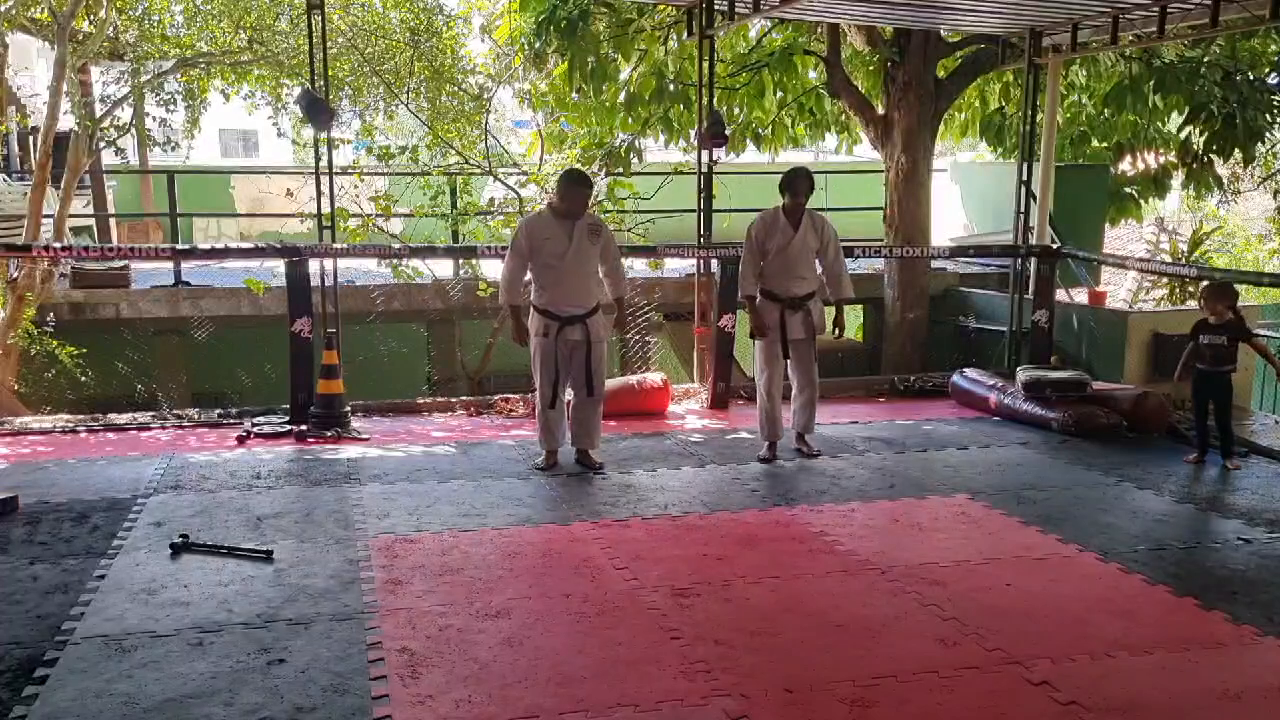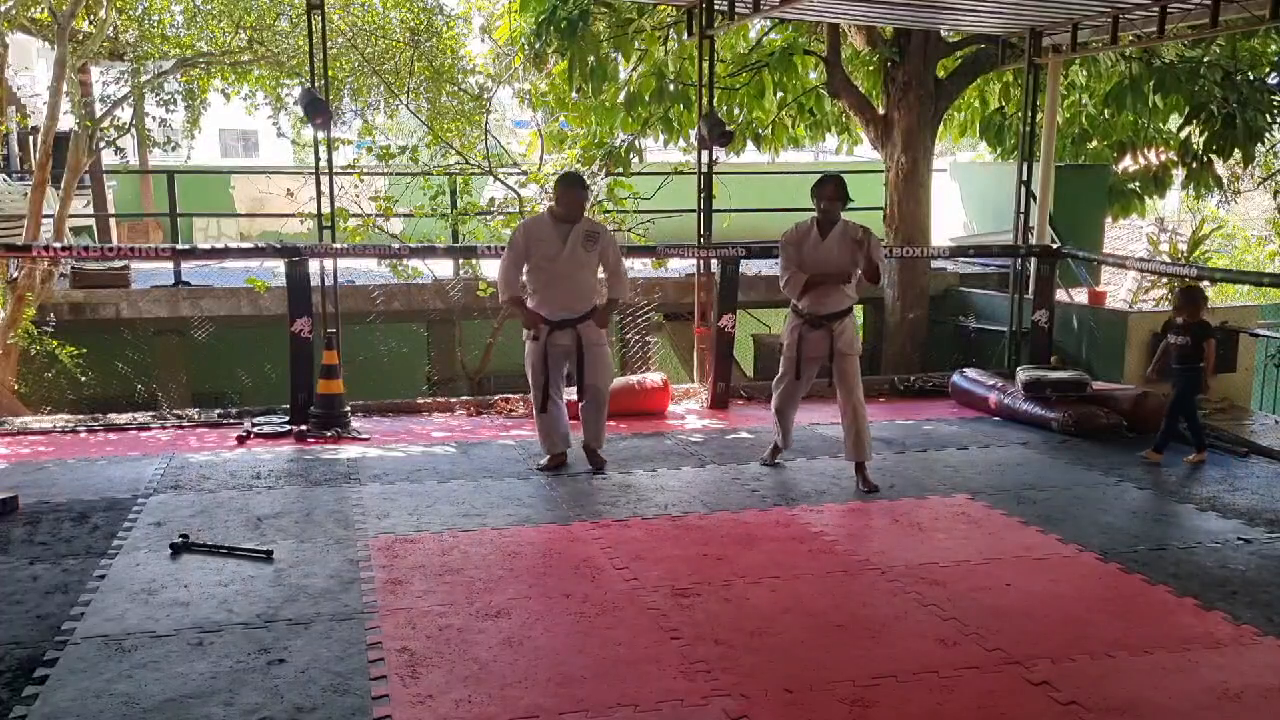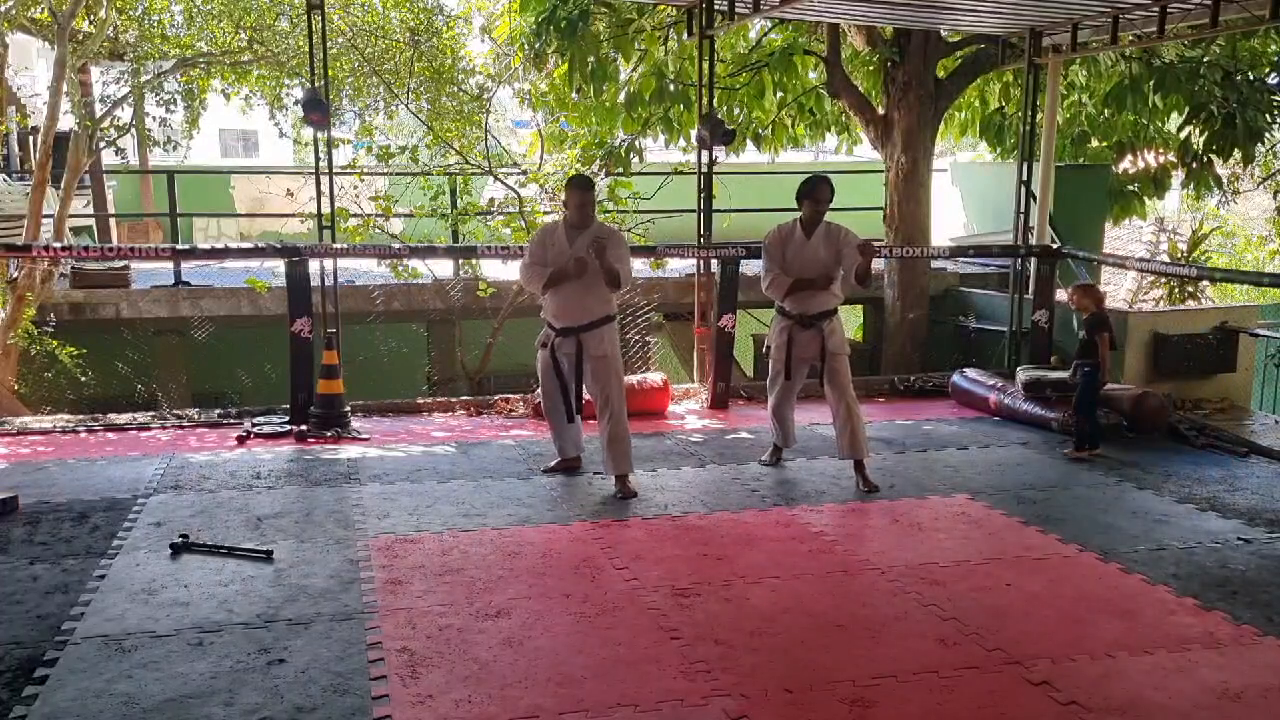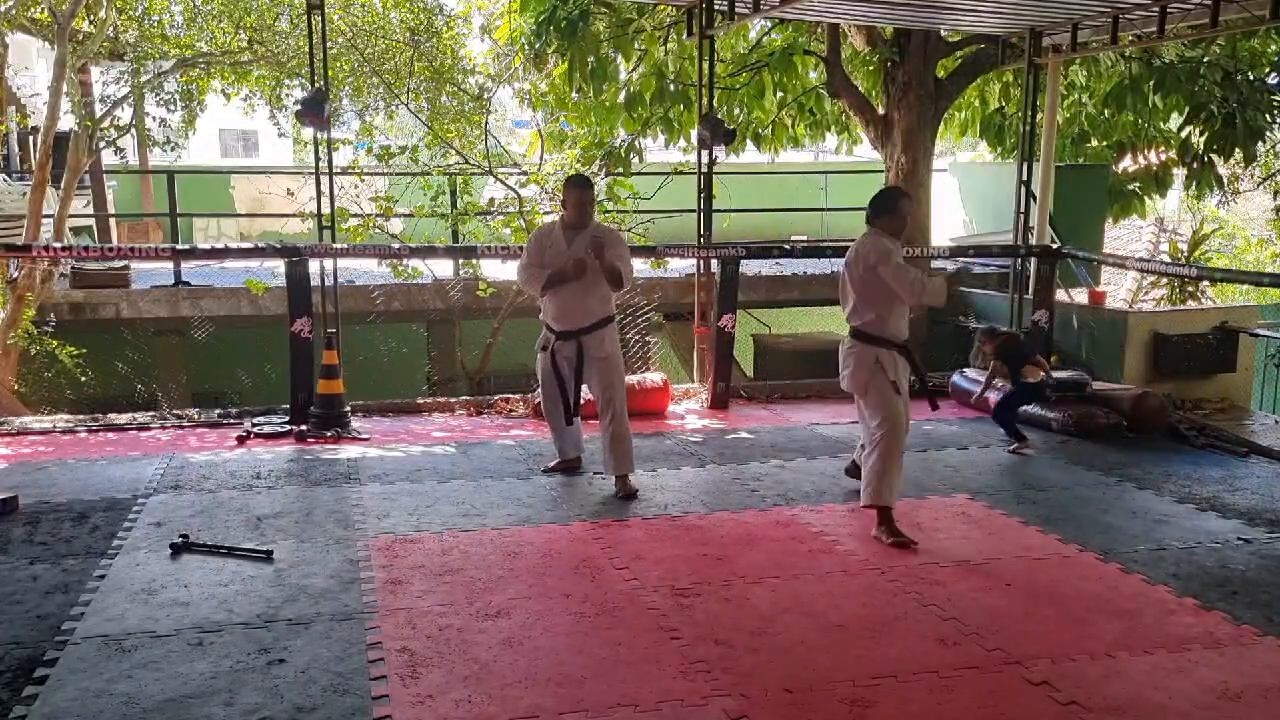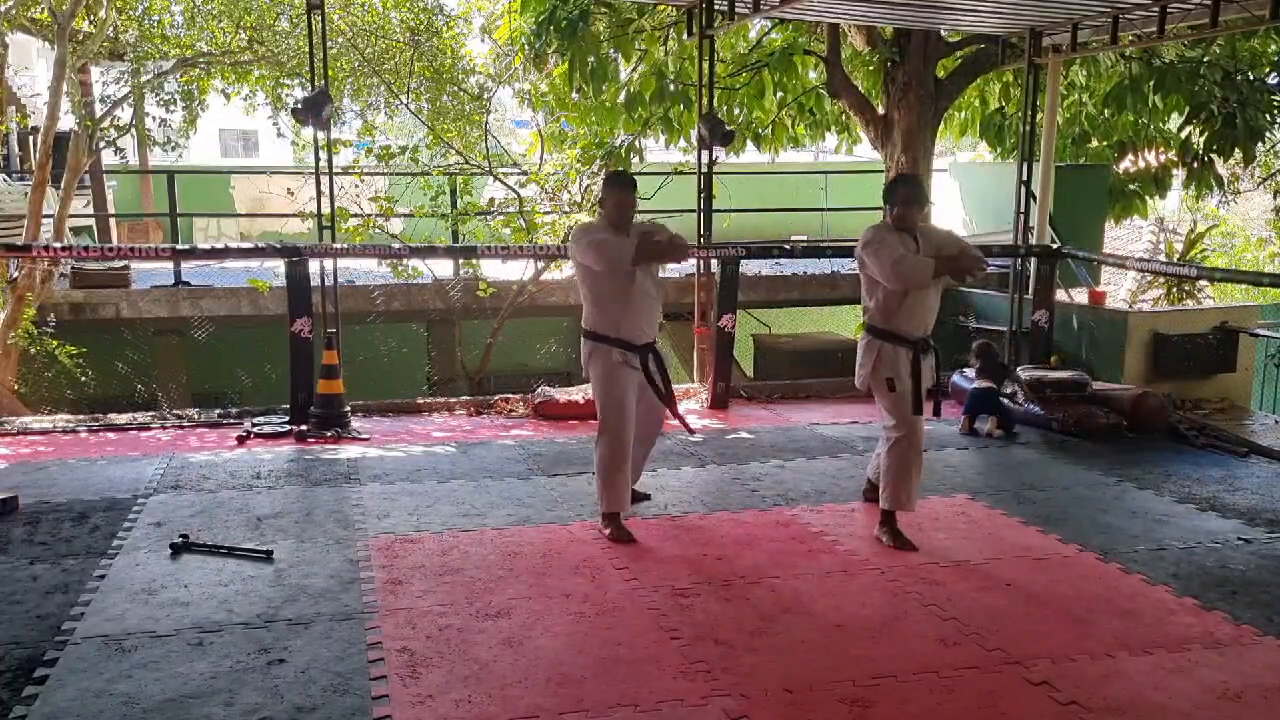
dt=1s
person 1, frame 1
left shoulder: (820, 225)
right shoulder: (763, 224)
left elbow: (835, 269)
right elbow: (750, 270)
left wrist: (840, 312)
right wrist: (753, 311)
left hip: (806, 309)
right hip: (772, 309)
left knee: (806, 379)
right knee: (769, 380)
left ankle: (801, 436)
right ankle: (770, 440)
person 1, frame 2
left shoulder: (856, 234)
right shoulder: (795, 235)
left elbow: (873, 277)
right elbow: (789, 281)
left wrist: (869, 255)
right wrist: (828, 278)
left hip: (840, 327)
right hip: (802, 326)
left knee: (852, 398)
right knee: (784, 393)
left ankle: (861, 470)
right ankle: (779, 443)
person 1, frame 3
left shoulder: (840, 236)
right shoulder: (778, 237)
left elbow: (859, 278)
right elbow: (771, 283)
left wrist: (866, 261)
right wrist: (811, 283)
left hip: (826, 327)
right hip: (788, 326)
left knee: (843, 396)
right knee: (780, 394)
left ankle: (860, 468)
right ankle: (779, 444)
person 1, frame 4
left shoulder: (864, 249)
right shoulder: (879, 250)
right elbow: (917, 288)
right wrist: (953, 278)
left hip: (878, 350)
right hip: (872, 353)
left knee: (884, 422)
right knee: (890, 429)
left ankle: (859, 464)
right ankle: (884, 521)
person 1, frame 5
left shoulder: (931, 236)
right shoulder: (875, 238)
left elbow: (974, 259)
right elbow: (901, 271)
left wrist: (956, 265)
right wrist: (949, 264)
left hip: (916, 350)
right hip: (886, 350)
left knee: (900, 425)
right knee: (906, 432)
left ankle: (874, 485)
right ankle: (887, 522)
person 2, frame 1
left shoulder: (596, 226)
right shoulder: (532, 226)
left elbow: (613, 268)
right elbow: (513, 274)
left wrist: (620, 308)
right wrist: (516, 320)
left hip: (589, 322)
right hip: (548, 323)
left knee: (590, 391)
right knee: (549, 391)
left ankle: (584, 449)
right ankle: (551, 450)
person 2, frame 2
left shoulder: (598, 232)
right shoulder: (529, 229)
left elbow: (617, 272)
right elbow: (509, 271)
left wrist: (609, 306)
right wrist: (522, 308)
left hip: (586, 326)
right hip: (544, 328)
left knee: (597, 389)
right knee: (545, 393)
left ankle: (592, 445)
right ankle: (557, 451)
person 2, frame 3
left shoulder: (610, 237)
right shoulder: (545, 235)
left elbow: (620, 281)
right elbow: (529, 276)
left wrist: (604, 262)
right wrist: (567, 272)
left hip: (598, 334)
right hip: (557, 334)
left knee: (610, 403)
right knee: (555, 401)
left ankle: (621, 475)
right ankle: (570, 456)
person 2, frame 4
left shoulder: (608, 237)
right shoulder: (542, 237)
left elbow: (622, 280)
right elbow: (527, 277)
left wrist: (604, 261)
right wrist: (565, 273)
left hip: (598, 336)
right hip: (556, 337)
left knee: (612, 403)
right knee: (556, 403)
left ankle: (621, 475)
right ankle: (570, 456)
person 2, frame 5
left shoulder: (647, 232)
right shoulder: (586, 235)
left elbow: (681, 249)
right elbow: (613, 254)
left wrist: (659, 248)
right wrist: (650, 250)
left hip: (645, 349)
right hip: (608, 350)
left knee: (650, 421)
right knee: (617, 428)
left ankle: (625, 486)
right ankle: (611, 514)
